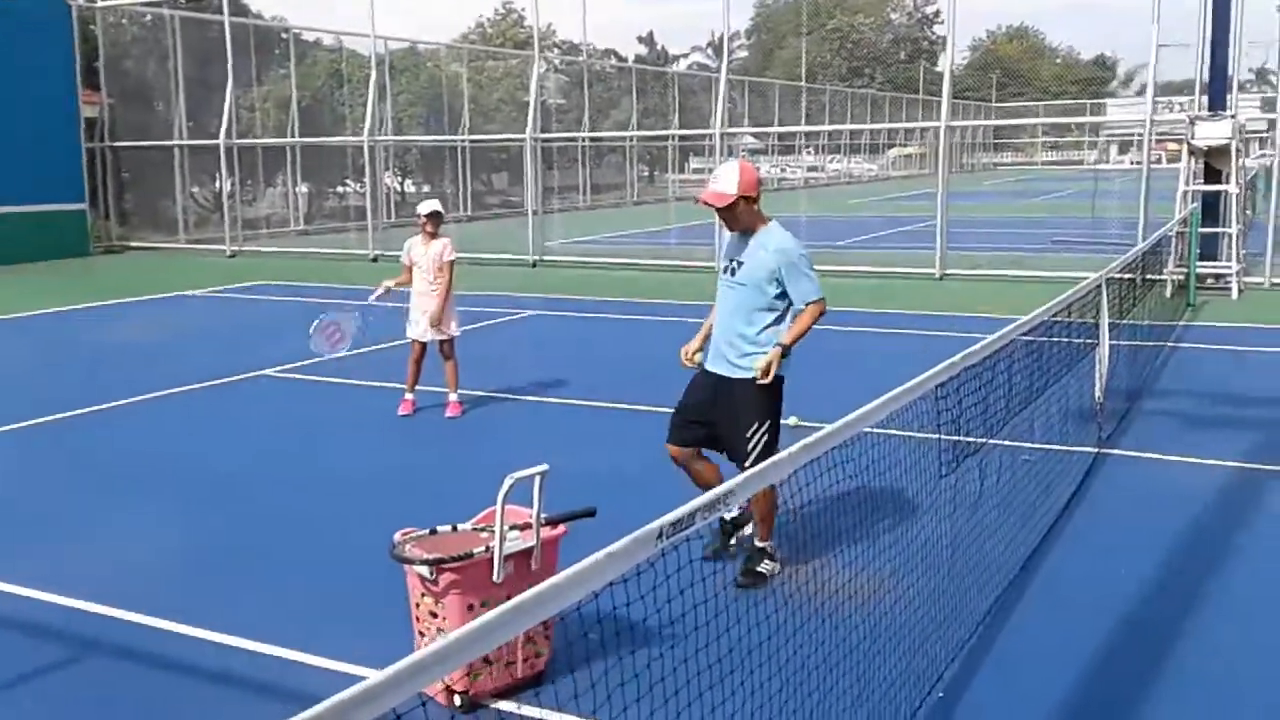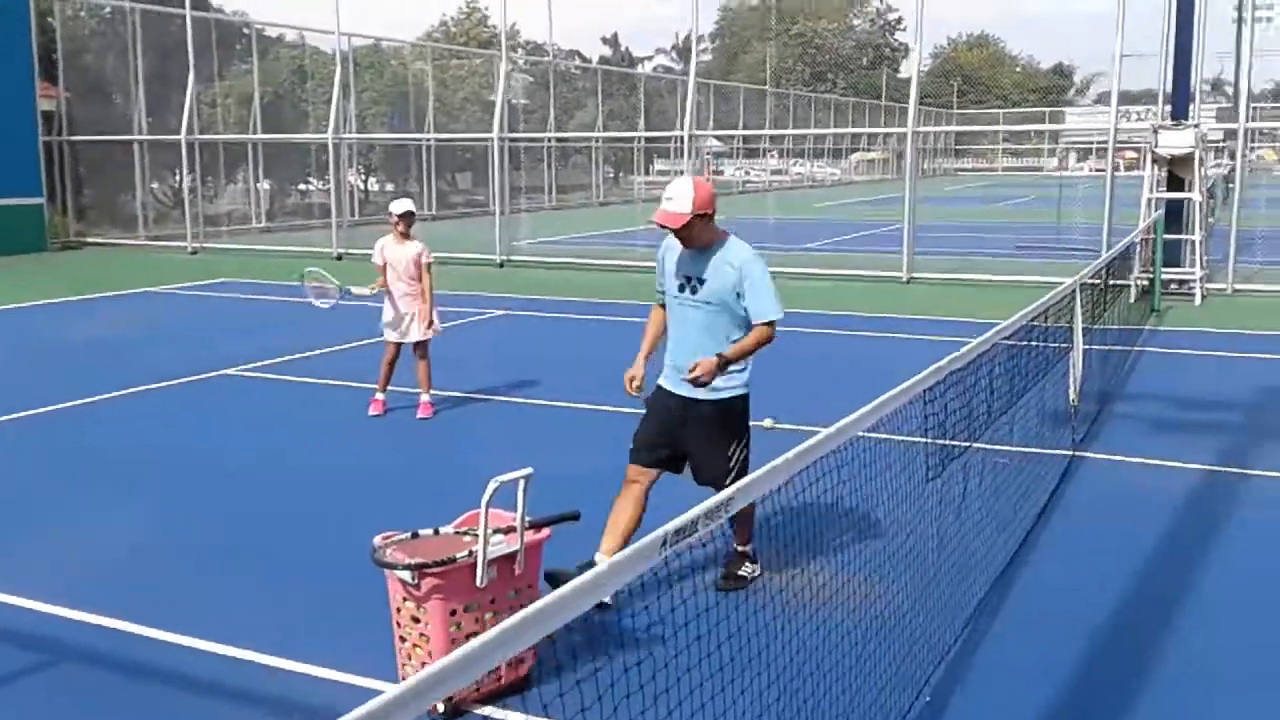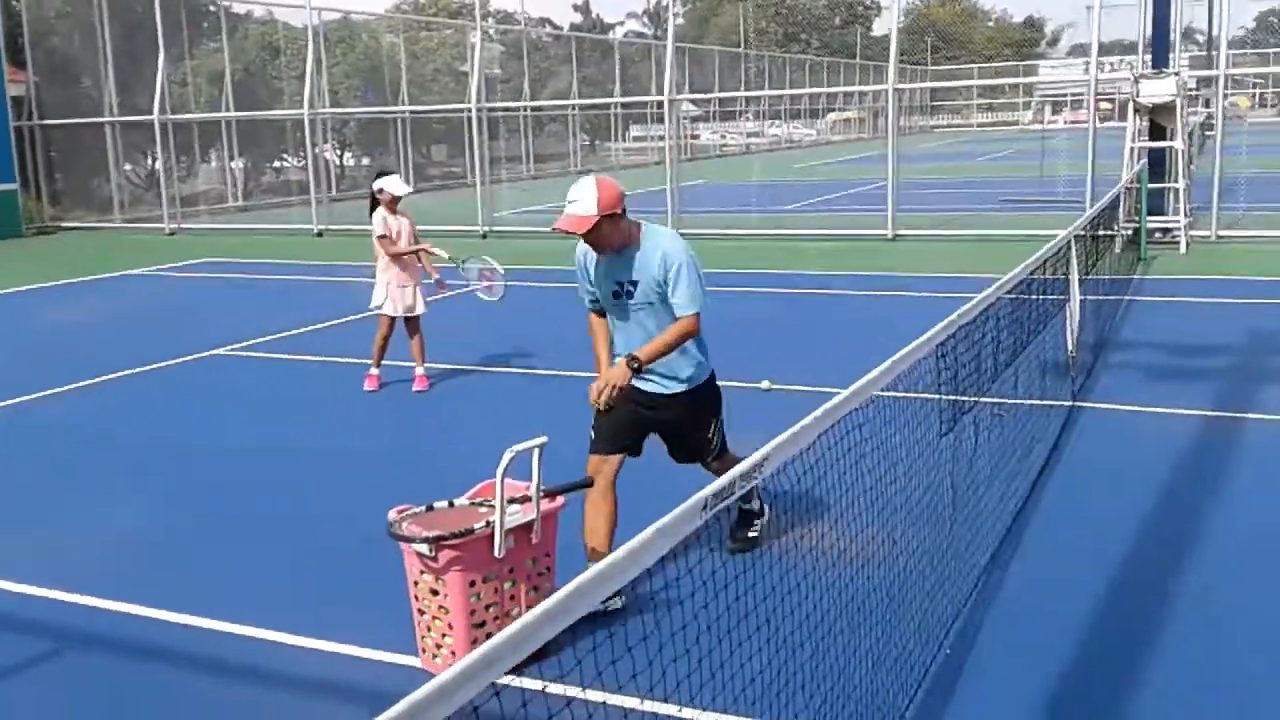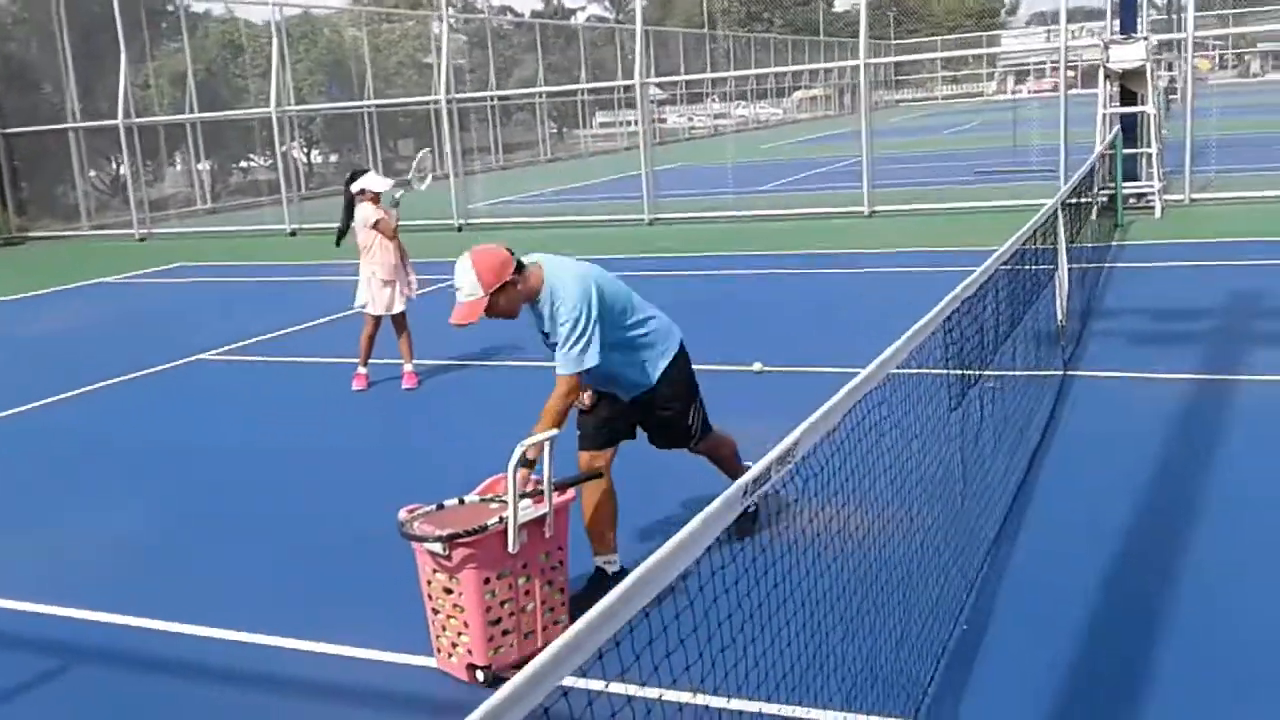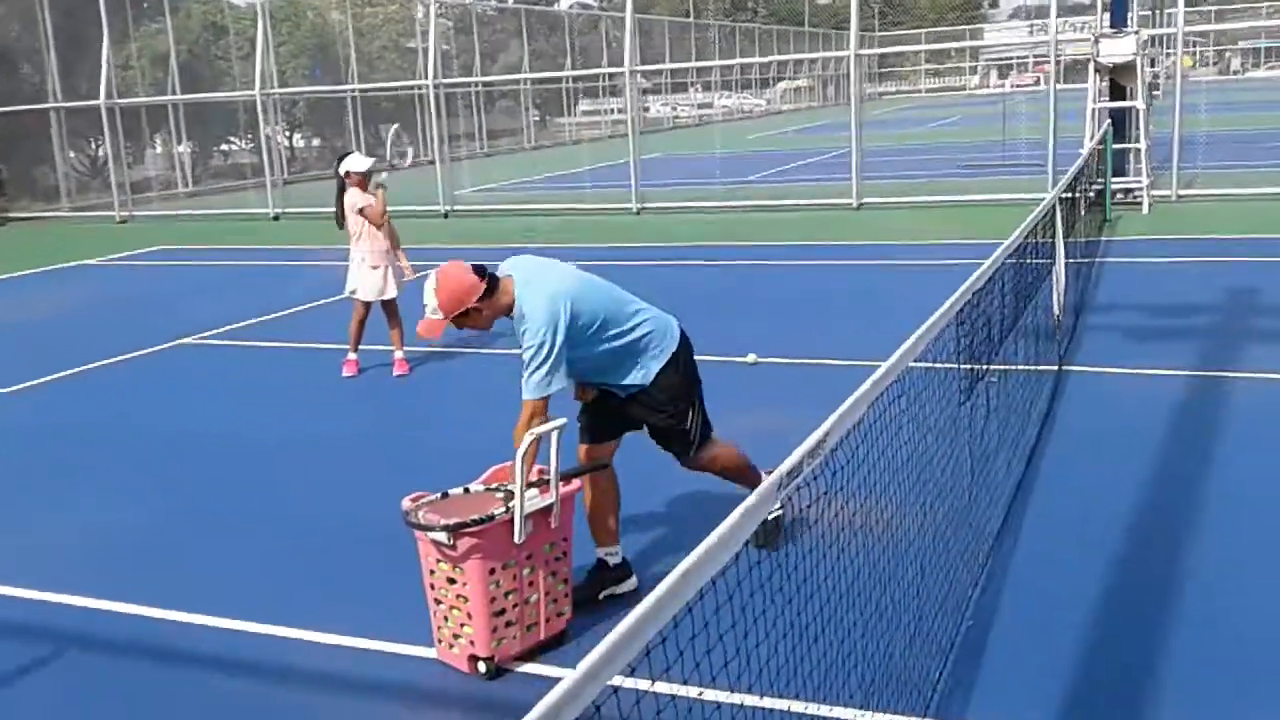
dt=0.3s
person 1, frame 1
left shoulder: (781, 247)
right shoulder: (732, 238)
left elbow: (815, 306)
left wrist: (781, 349)
right wrist: (701, 338)
left hip: (755, 377)
right hip: (715, 369)
left knee: (755, 468)
right knee: (680, 449)
left ankle: (763, 550)
right ankle: (734, 516)
person 1, frame 2
left shoulder: (743, 262)
right shoulder: (669, 250)
left elbow: (765, 329)
left wrist: (720, 362)
right wrist: (641, 360)
left hip: (722, 398)
right hip: (671, 390)
left knee: (730, 487)
right knee: (637, 476)
left ankle: (744, 555)
right ankle: (599, 572)
person 1, frame 3
left shoulder: (669, 250)
right shoulder: (586, 254)
left elbow: (690, 324)
left wrist: (632, 362)
right wrist: (605, 369)
left hip: (685, 382)
right hip: (625, 384)
left knee: (714, 461)
right knee: (600, 469)
left ankle: (751, 508)
person 1, frame 4
left shoulder: (572, 295)
right shoulder: (526, 272)
left elbow: (565, 390)
left wrist: (527, 461)
right wrist: (585, 384)
left hip: (658, 364)
right hip: (609, 374)
left knee: (702, 441)
right knee: (592, 464)
right ankle: (609, 570)
person 1, frame 5
left shoulder: (540, 315)
right shoulder: (510, 271)
left elbow: (534, 414)
right wrist: (581, 378)
left hip: (658, 361)
right hip: (612, 367)
left knee: (698, 454)
right knee: (592, 457)
right ankle: (613, 565)
person 2, frame 1
left shoulder: (445, 244)
right shoulder: (411, 244)
left elbow: (447, 279)
right elbow: (408, 276)
left wrist: (439, 308)
right wrist: (393, 282)
left hip: (440, 306)
right hip: (418, 307)
left knee: (448, 353)
right knee: (416, 354)
left ankle: (453, 399)
right ankle: (408, 397)
person 2, frame 2
left shoulder: (419, 246)
right shoulder: (383, 245)
left elbow: (426, 279)
right elbow: (382, 276)
left wrist: (428, 309)
right wrist: (378, 285)
left hip: (419, 307)
right hip: (397, 308)
left knee: (422, 354)
right knee: (390, 355)
left ankle: (425, 399)
right ankle: (379, 397)
person 2, frame 3
left shoulder: (404, 217)
right shoulder: (380, 218)
left elbow: (419, 248)
right elbow: (390, 250)
left wrist: (433, 272)
right wrist: (418, 248)
left hip: (411, 280)
right hip: (390, 281)
left knee: (414, 328)
right knee: (385, 329)
left ankle: (420, 372)
right ankle: (374, 372)
person 2, frame 4
left shoulder: (381, 210)
right shoulder: (365, 210)
left elbow: (397, 243)
right elbow: (391, 232)
left wrist: (410, 272)
right wrist: (393, 212)
left hip: (395, 275)
right hip: (374, 277)
left knee: (401, 324)
right knee: (371, 327)
left ankle: (408, 369)
right ankle: (361, 371)
person 2, frame 5
left shoulder: (372, 195)
right shoulder: (353, 195)
left elbow: (389, 228)
right elbow: (378, 219)
left wrist: (402, 258)
right wrist: (381, 193)
left hip: (385, 261)
right hip: (365, 263)
left knee: (392, 310)
right knee: (361, 312)
left ankle: (399, 356)
right ankle: (352, 357)
